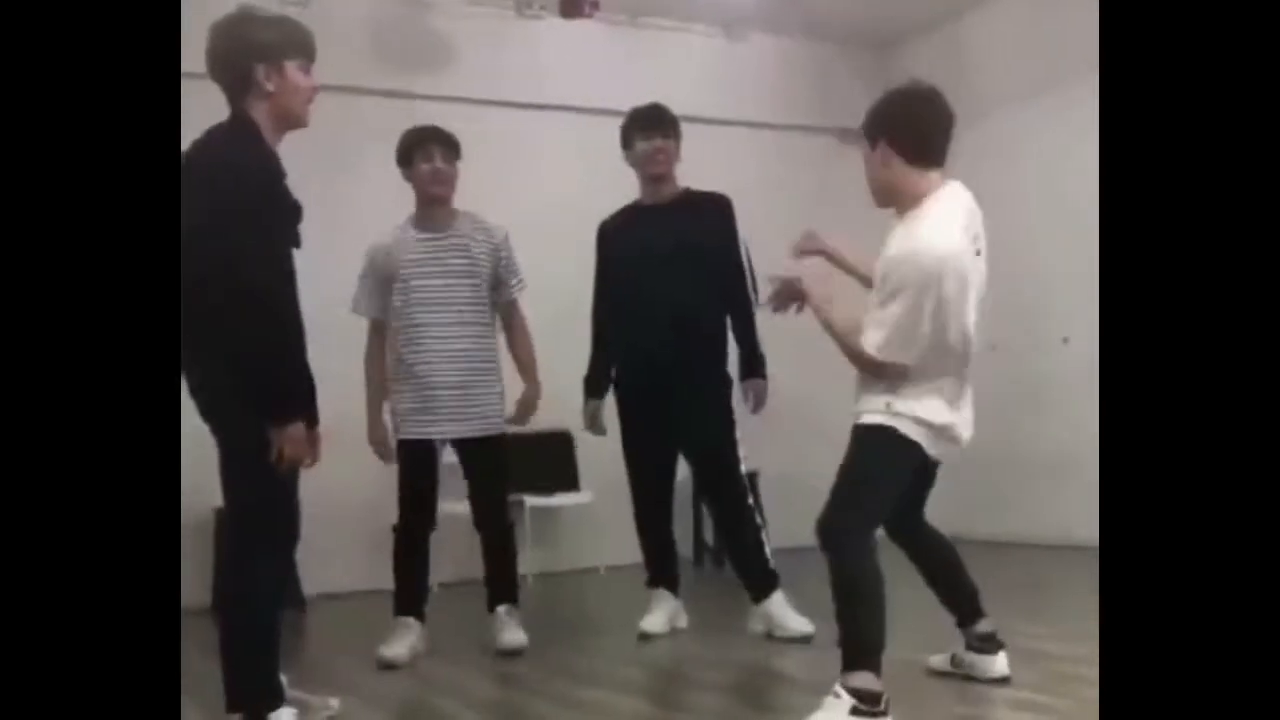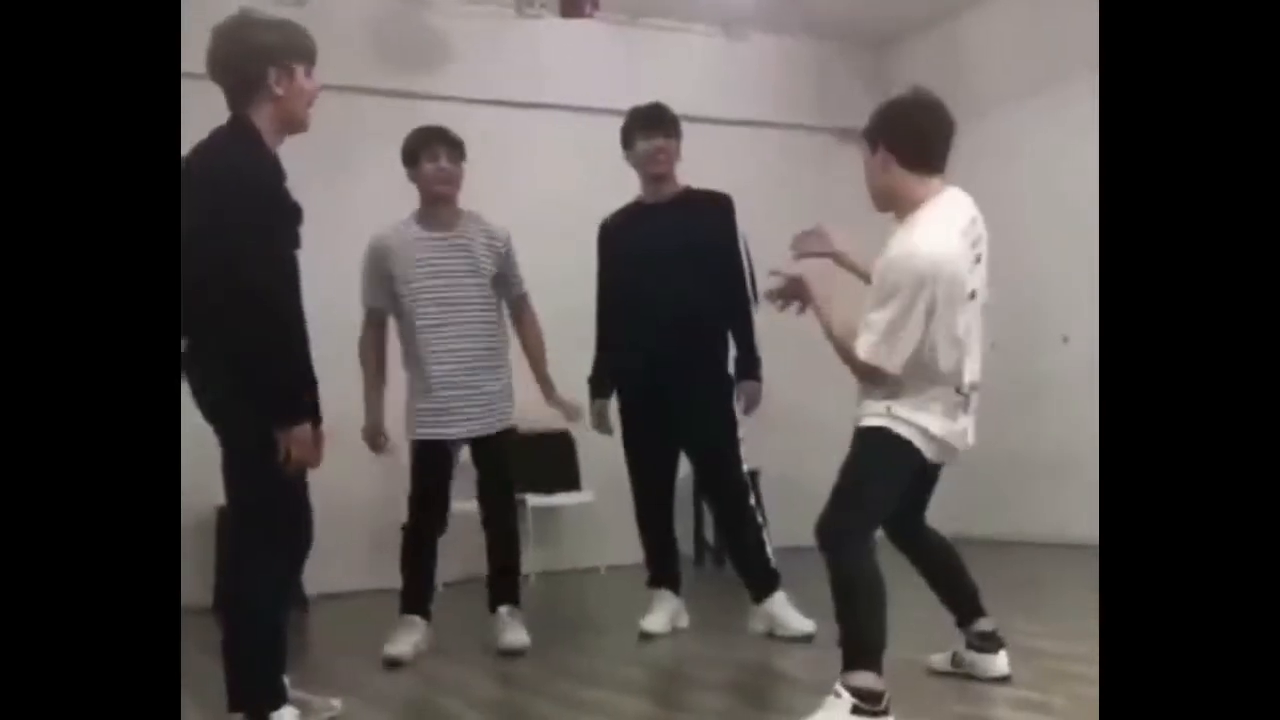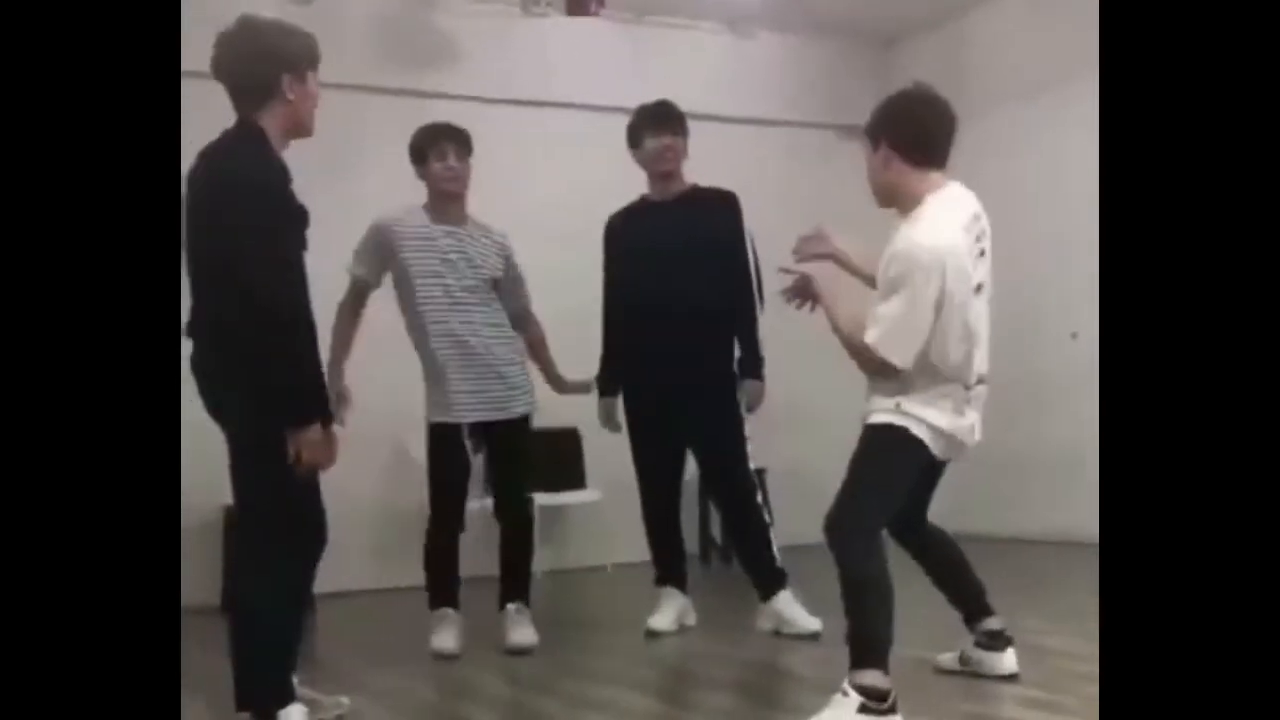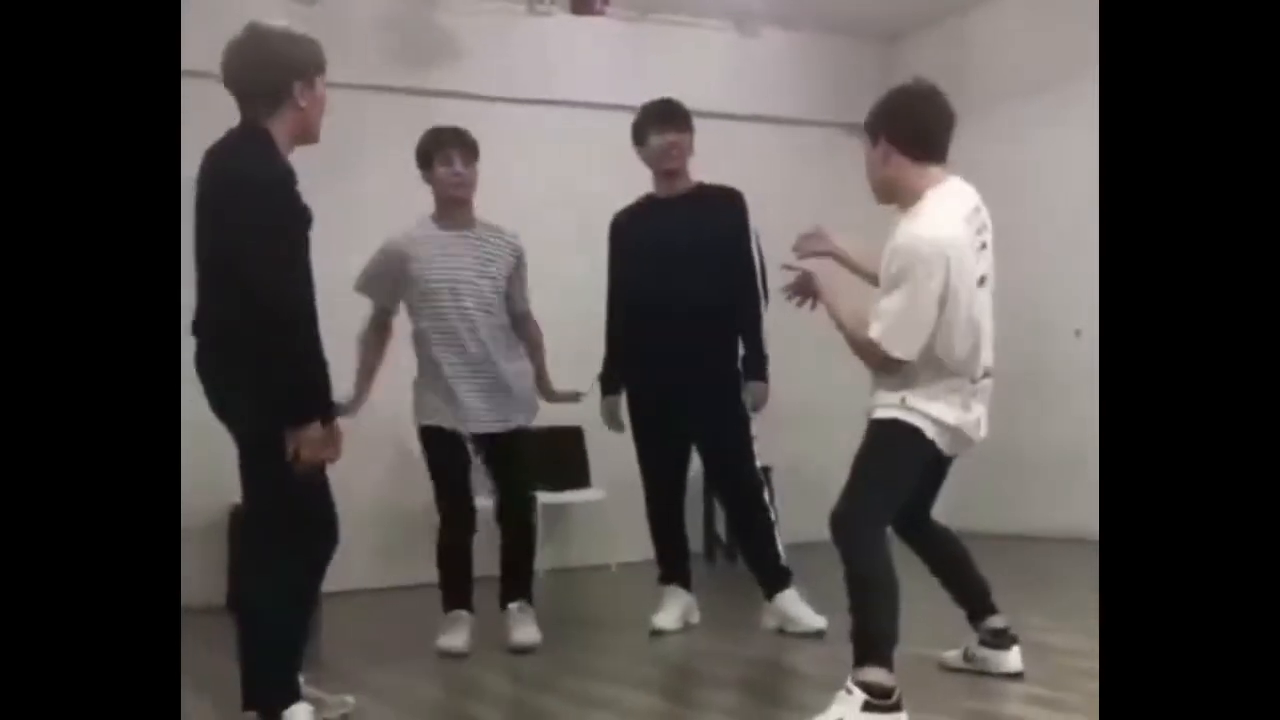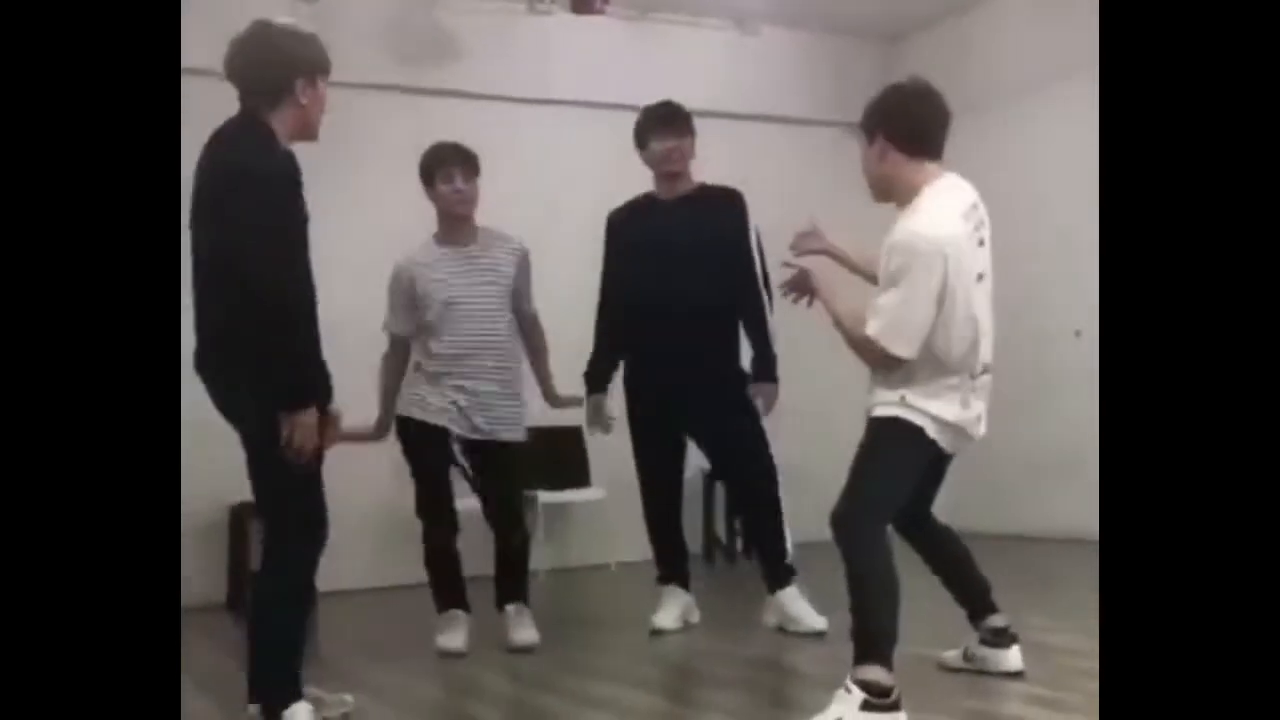
dt=0.1s
person 1, frame 1
left shoulder: (227, 158)
right shoulder: (238, 163)
right elbow: (258, 297)
left wrist: (292, 403)
right wrist: (289, 409)
left hip: (237, 376)
right hip: (245, 382)
left knee: (264, 536)
right knee: (262, 539)
person 1, frame 2
left shoulder: (226, 162)
right shoulder: (242, 167)
right elbow: (264, 298)
left wrist: (296, 403)
right wrist: (295, 410)
left hip: (240, 376)
right hip: (247, 382)
left knee: (272, 535)
right knee: (270, 538)
person 1, frame 3
left shoulder: (234, 165)
right shoulder: (248, 171)
right elbow: (274, 302)
left wrist: (308, 404)
right wrist: (306, 412)
left hip: (248, 379)
right hip: (257, 385)
left knee: (286, 534)
right knee: (281, 537)
person 1, frame 4
left shoulder: (239, 162)
right shoulder: (258, 170)
right elbow: (277, 297)
left wrist: (309, 401)
right wrist: (305, 410)
left hip: (253, 375)
right hip: (259, 380)
left knee: (295, 533)
right knee: (296, 536)
person 1, frame 5
left shoulder: (237, 152)
right shoulder: (260, 160)
right elbow: (277, 285)
left wrist: (309, 392)
right wrist: (301, 397)
left hip: (250, 367)
right hip: (260, 372)
left knee: (294, 528)
right knee: (295, 529)
person 2, frame 1
left shoulder: (925, 249)
right shoulder: (954, 205)
left elbow: (877, 360)
left wrist: (814, 302)
right wrist: (836, 258)
left hip: (905, 414)
right hip: (931, 409)
left knee: (843, 531)
right knee: (905, 522)
right ankle: (983, 644)
person 2, frame 2
left shoulder: (918, 251)
right shoulder: (959, 211)
left elbow: (869, 365)
left wrist: (814, 301)
right wrist: (839, 255)
left hip: (907, 417)
right hip: (940, 408)
left knee: (842, 531)
right knee: (904, 523)
right ankle: (984, 641)
person 2, frame 3
left shoulder: (923, 243)
right shoulder: (962, 206)
left elbow: (879, 359)
left wrist: (824, 299)
right wrist: (841, 259)
left hip: (916, 412)
right hip: (948, 403)
left knee: (851, 529)
right knee: (906, 521)
right ankle: (992, 640)
person 2, frame 4
left shoulder: (923, 237)
right shoulder: (962, 201)
left elbow: (882, 353)
left wrist: (826, 296)
right wrist: (839, 255)
left hip: (920, 408)
right hip: (950, 399)
left knee: (856, 524)
right knee: (910, 518)
right ankle: (996, 638)
person 2, frame 5
left shoulder: (921, 233)
right shoulder: (959, 197)
left elbow: (881, 350)
left wrist: (823, 292)
right wrist: (835, 253)
left hip: (920, 406)
right hip: (950, 396)
left knee: (856, 523)
right knee: (911, 516)
right ankle: (997, 637)
person 3, frame 1
left shoulder: (713, 212)
right shoulder: (615, 230)
left elbow: (737, 293)
right elbow: (605, 314)
left wrist: (752, 363)
right wrist: (595, 385)
left hip: (702, 379)
right hip: (639, 385)
left knee: (726, 487)
right knee: (650, 494)
left ankle: (766, 597)
right ankle: (665, 595)
person 3, frame 2
left shoulder: (714, 210)
right shoulder: (616, 229)
left elbow: (737, 293)
right elbow: (608, 313)
left wrist: (748, 365)
right wrist: (601, 385)
left hip: (704, 377)
right hip: (640, 383)
left knee: (728, 487)
right knee: (651, 493)
left ankle: (768, 596)
right ankle: (666, 594)
person 3, frame 3
left shoulder: (720, 208)
right shoulder: (622, 226)
left elbow: (743, 292)
right elbow: (614, 311)
left wrist: (751, 365)
right wrist: (608, 384)
left hip: (710, 376)
right hip: (647, 383)
left knee: (735, 485)
right knee: (658, 491)
left ankle: (774, 594)
right ankle: (673, 593)
person 3, frame 4
left shoulder: (726, 206)
right shoulder: (627, 224)
left elbow: (746, 292)
right elbow: (619, 309)
left wrist: (755, 366)
right wrist: (611, 383)
left hip: (715, 375)
right hip: (650, 382)
left knee: (739, 484)
right knee: (662, 490)
left ankle: (780, 594)
right ankle: (677, 591)
person 3, frame 5
left shoulder: (725, 207)
right shoulder: (625, 222)
left elbow: (750, 292)
right elbow: (612, 306)
left wrist: (764, 366)
right wrist: (597, 381)
left hip: (717, 375)
right hip: (650, 381)
left knee: (753, 477)
right knee: (660, 490)
left ankle: (783, 591)
right ankle: (676, 591)
person 4, frame 1
left shoulder: (490, 239)
right shoulder: (387, 253)
left elbow: (512, 315)
right elbow: (377, 338)
left wrist: (531, 382)
right wrist: (374, 414)
left hip: (482, 407)
right hip: (416, 411)
left knee: (494, 515)
right knee: (414, 520)
left ankle: (504, 612)
right ankle: (408, 622)
person 4, frame 2
left shoulder: (492, 240)
right shoulder: (388, 247)
left elbow: (523, 314)
right elbow: (374, 329)
left wrist: (549, 386)
right wrist: (373, 409)
left hip: (492, 405)
right hip: (431, 410)
left knee: (499, 514)
right knee: (424, 518)
left ankle: (506, 610)
right ankle: (413, 619)
person 4, frame 3
left shoulder: (493, 243)
right shoulder: (391, 232)
left elbow: (521, 315)
right elbow: (355, 297)
left wrist: (554, 377)
right wrist: (335, 371)
left hip: (506, 395)
right hip: (446, 399)
left knee: (515, 507)
right knee: (446, 511)
left ankle: (516, 606)
right ankle: (446, 612)
person 4, frame 4
left shoulder: (507, 245)
right shoulder: (405, 250)
right elbow: (379, 321)
left wrist: (544, 384)
right wrist: (360, 393)
left hip: (507, 404)
right hip: (444, 408)
left knee: (519, 512)
right knee: (457, 518)
left ankle: (518, 606)
right ankle: (457, 613)
person 4, frame 5
left shoulder: (512, 253)
right shoulder: (412, 269)
left elbow: (529, 324)
right elbow: (399, 348)
left wrist: (549, 390)
right wrist: (381, 420)
left hip: (498, 414)
right hip: (429, 410)
left knee: (509, 520)
right knee: (438, 522)
left ankle: (515, 608)
right ankle: (453, 614)
